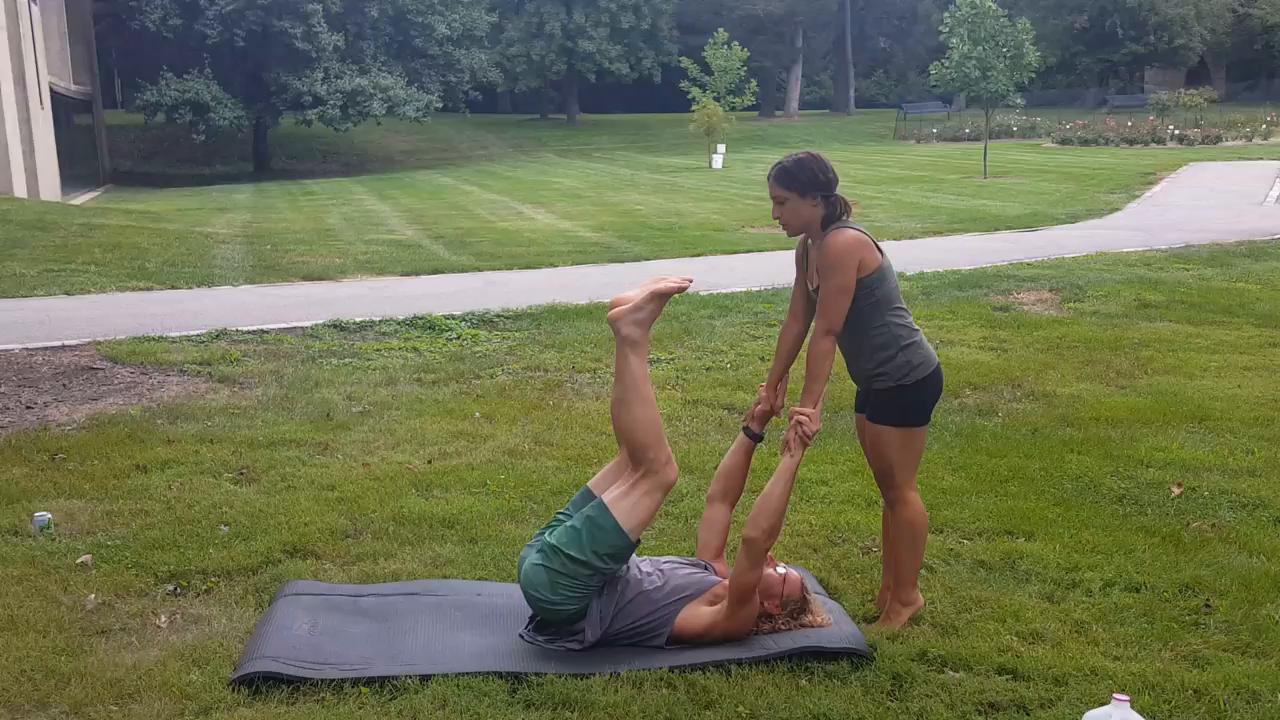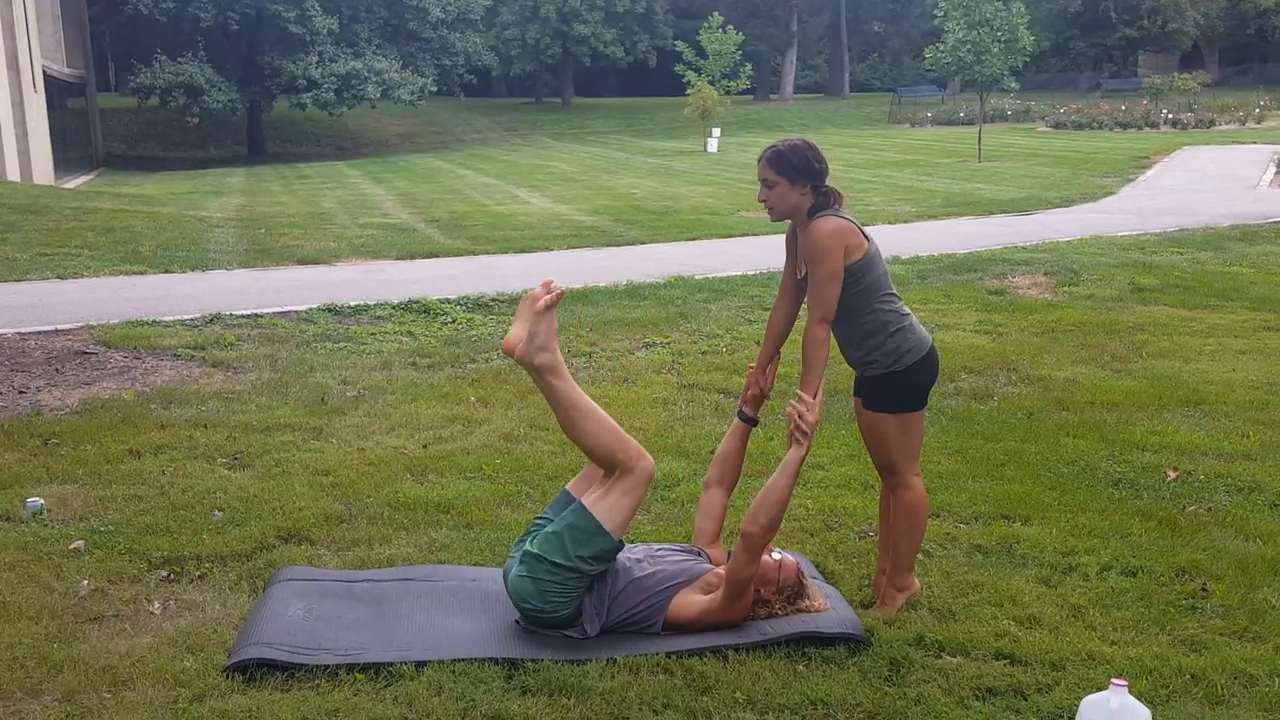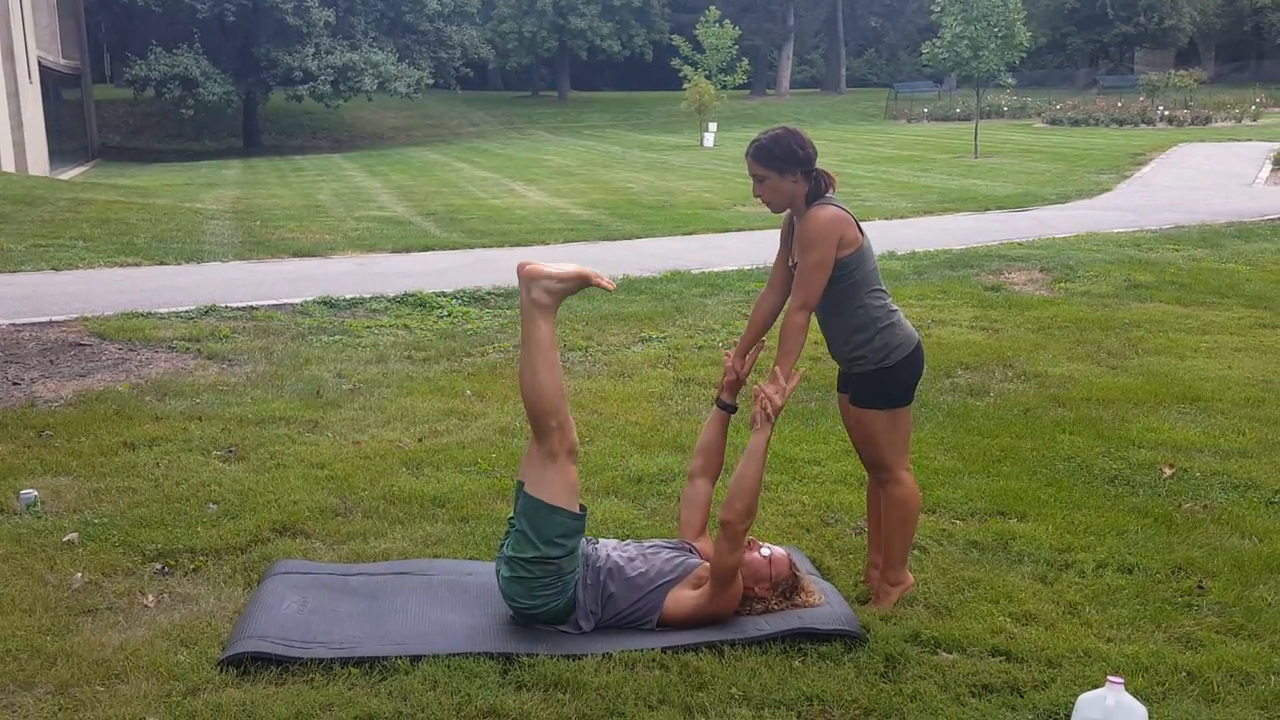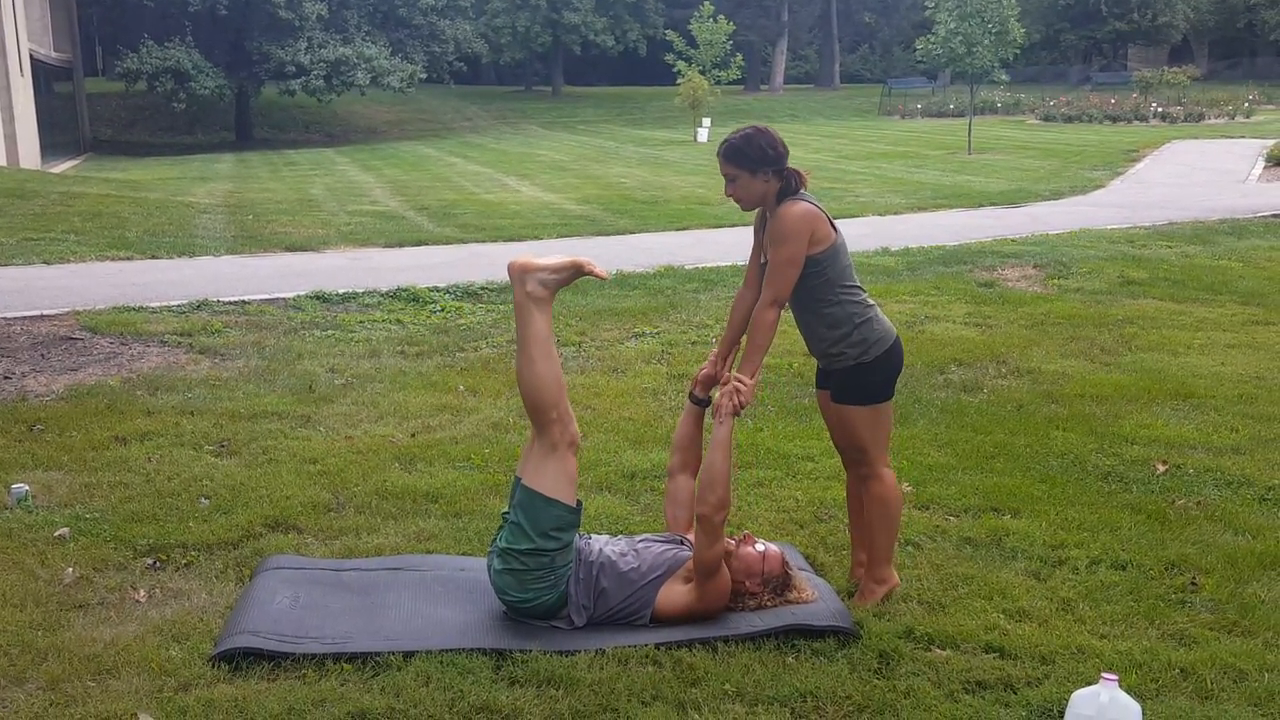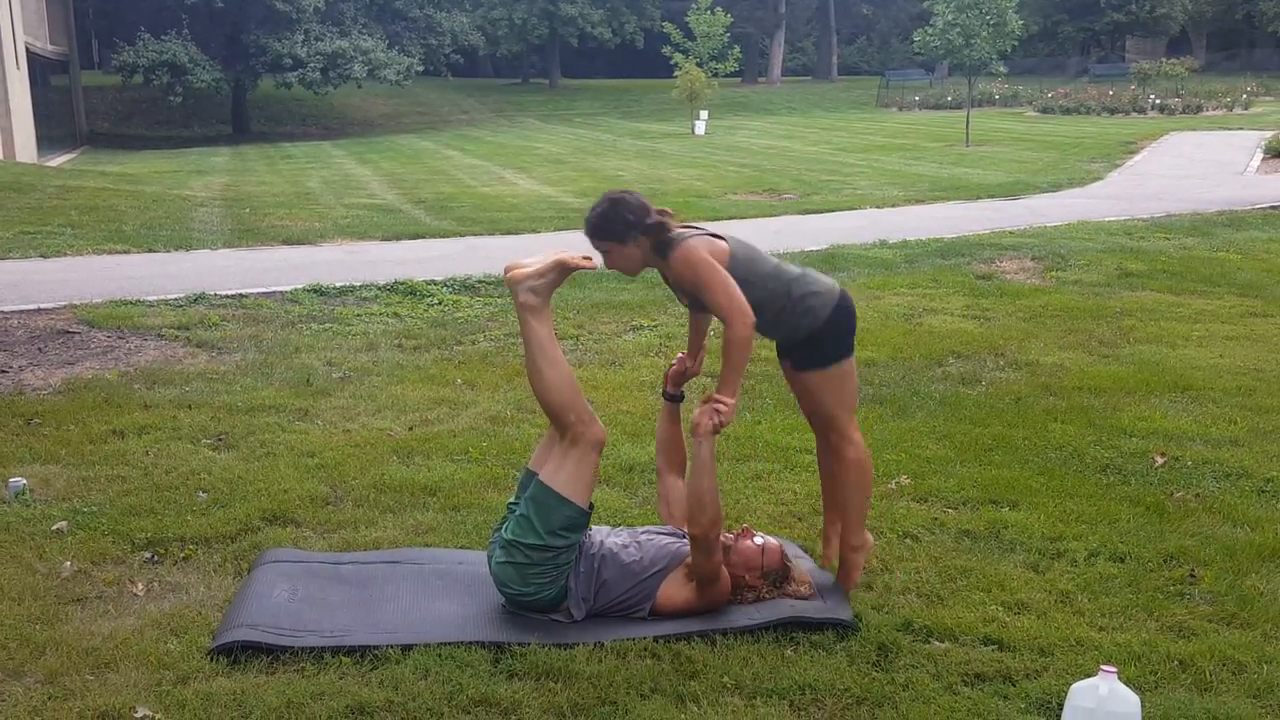
dt=1s
person 1, frame 1
left shoulder: (841, 244)
right shoulder: (810, 247)
left elbow: (826, 333)
right elbow: (798, 318)
left wrist: (808, 407)
right wrist: (774, 383)
left hip: (906, 379)
right hip: (877, 380)
left knee: (900, 490)
right knee: (889, 488)
left ankle: (907, 595)
right ankle: (890, 587)
person 1, frame 2
left shoulder: (825, 232)
right shoulder: (798, 232)
left elbow: (818, 322)
right elbow: (786, 303)
left wrist: (808, 400)
right wrist: (761, 367)
left hip: (902, 363)
right hip: (875, 364)
left knee: (902, 475)
right knee: (887, 472)
left ankle: (903, 579)
right ankle: (886, 570)
person 1, frame 3
left shoulder: (823, 220)
right shoulder: (795, 221)
left elbow: (801, 308)
right elbow: (774, 292)
left wrist: (779, 380)
right wrist: (740, 353)
left hip: (887, 358)
right hip: (859, 360)
left knee: (892, 470)
right knee: (875, 467)
left ankle: (895, 575)
right ankle: (876, 566)
person 1, frame 4
left shoulder: (796, 216)
right shoulder: (768, 218)
left elbow: (771, 303)
right elbow: (750, 291)
left wrist: (746, 376)
right wrist: (721, 357)
left hip: (866, 355)
right hip: (836, 357)
left knee: (872, 466)
right knee: (853, 462)
left ankle: (882, 574)
right ankle: (861, 564)
person 1, frame 5
left shoulder: (683, 256)
right shoulder: (670, 247)
left elbow: (741, 320)
right elbow: (701, 304)
left wrist: (727, 394)
right wrist: (693, 355)
left hip: (820, 318)
right hip: (799, 324)
left knee: (836, 430)
right knee: (824, 426)
left ankle: (856, 543)
right ankle: (836, 525)
person 2, frame 1
left shoulder: (736, 616)
right shoulder: (715, 575)
left elbow: (757, 538)
right elbow: (720, 499)
left wrist: (792, 457)
right wrist: (754, 428)
left hip: (558, 584)
right hip: (547, 563)
left knee: (656, 469)
right knee: (639, 457)
left ankle: (632, 334)
right ankle: (632, 329)
person 2, frame 2
left shoulder: (731, 603)
right shoulder: (712, 564)
left elbow: (755, 531)
right elbow: (717, 483)
left wrist: (798, 450)
right wrist: (748, 412)
left hip: (546, 586)
left knee: (634, 464)
right knee: (613, 454)
left ankle: (544, 361)
right ankle: (538, 356)
person 2, frame 3
left shoulder: (721, 597)
right shoulder: (700, 557)
left elbow: (734, 519)
right elbow: (700, 475)
left wrist: (761, 431)
right wrist: (727, 398)
left hip: (545, 589)
right hip: (533, 571)
left knee: (557, 442)
right knee: (550, 434)
left ankle: (541, 297)
right ankle: (536, 293)
person 2, frame 4
left shoulder: (713, 591)
right shoulder: (689, 551)
left elbow: (711, 513)
right elbow: (681, 471)
left wrist: (724, 421)
right wrist: (699, 397)
left hip: (536, 583)
right hip: (523, 567)
left knee: (558, 435)
right knee: (552, 431)
left ankle: (533, 290)
right ankle: (532, 289)
person 2, frame 5
left shoulder: (713, 589)
right shoulder: (684, 542)
left elbow: (704, 531)
right elbow: (669, 470)
left wrist: (703, 439)
right wrist: (672, 392)
left hip: (532, 576)
right hip: (518, 552)
left knee: (584, 432)
right knee: (571, 426)
left ankle: (532, 297)
right ankle: (531, 293)
